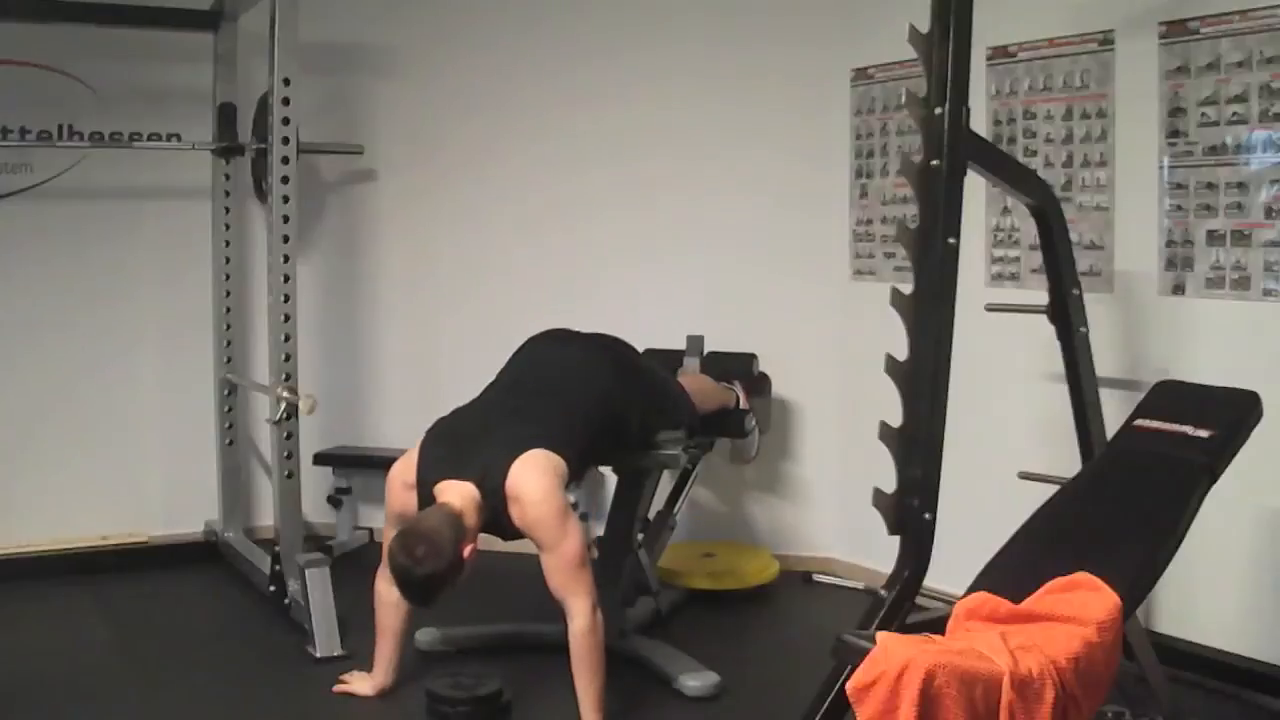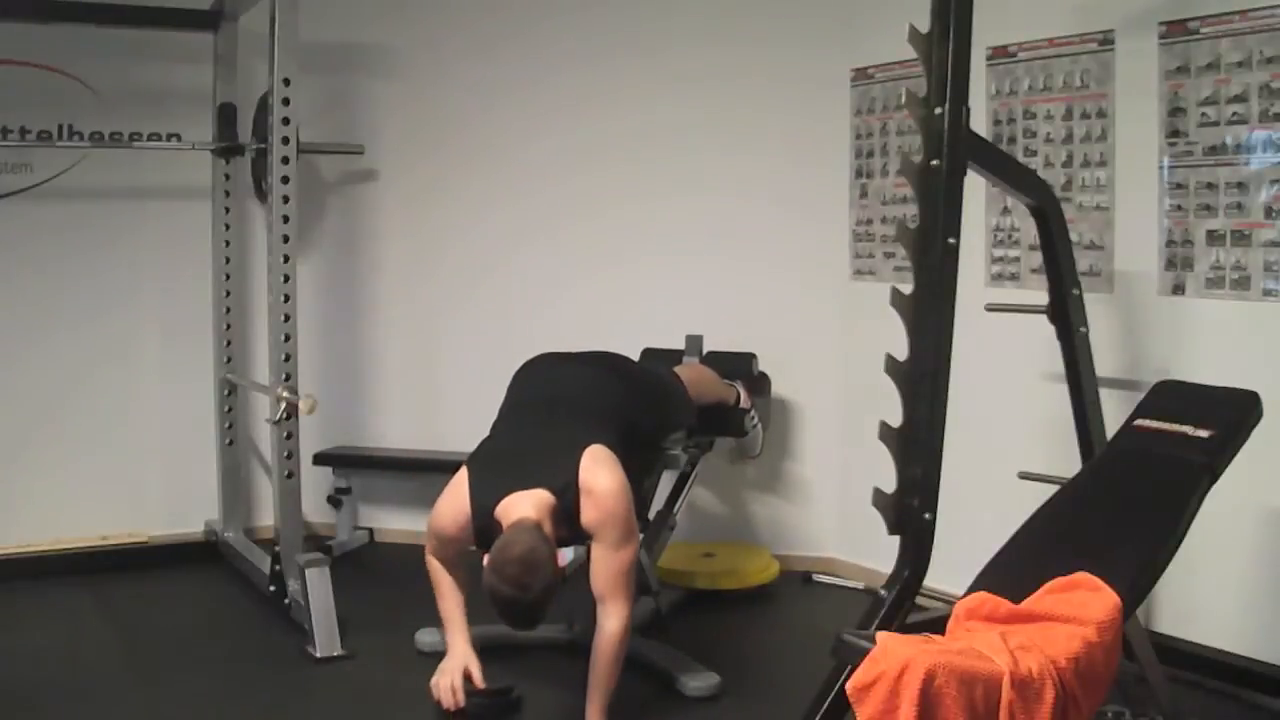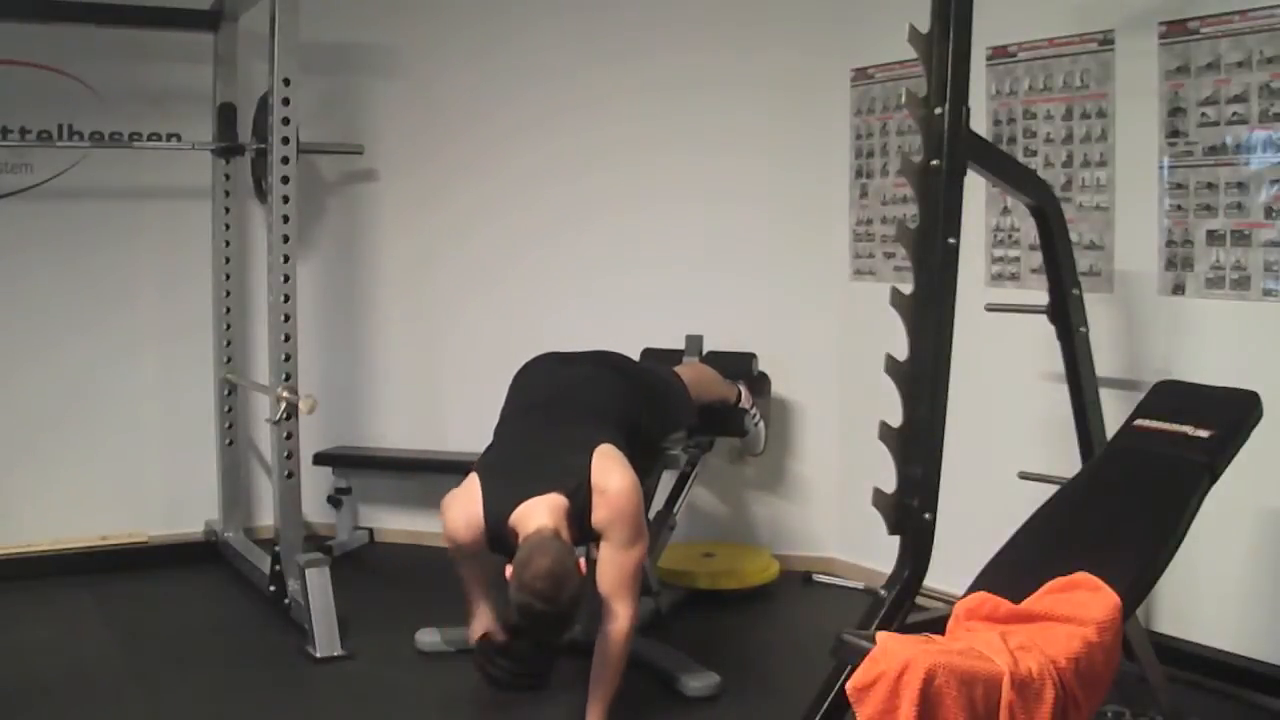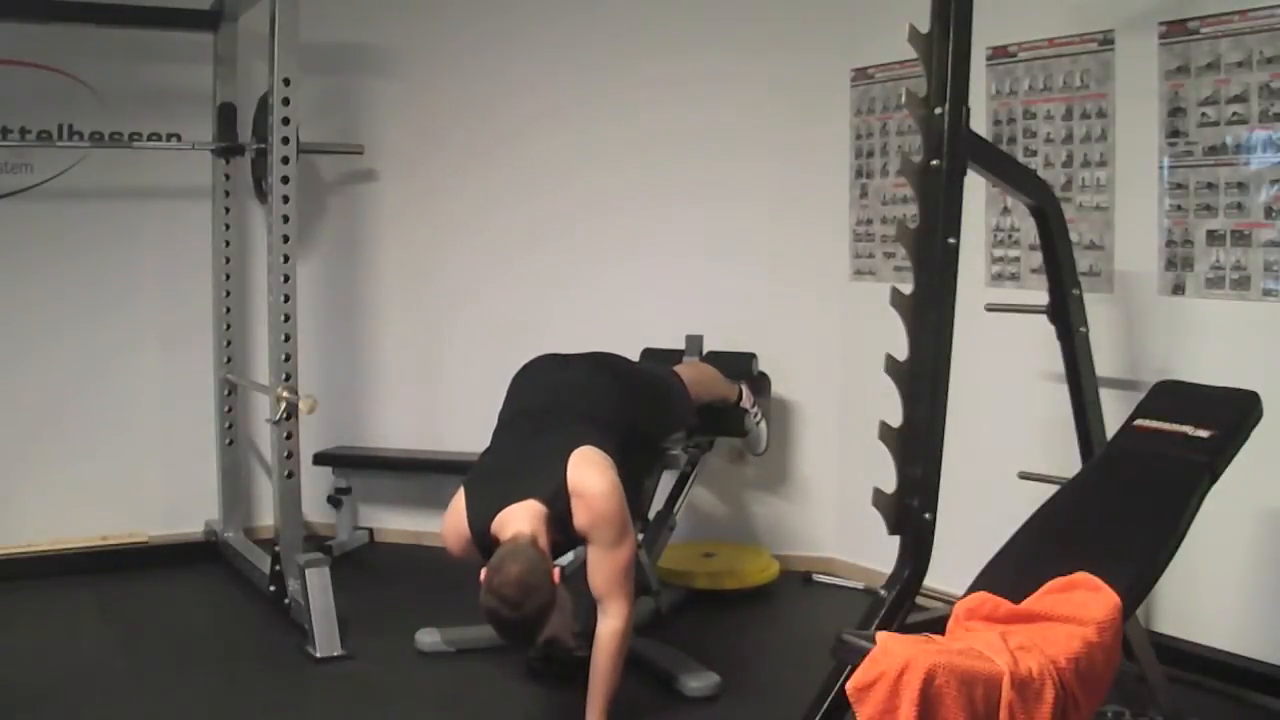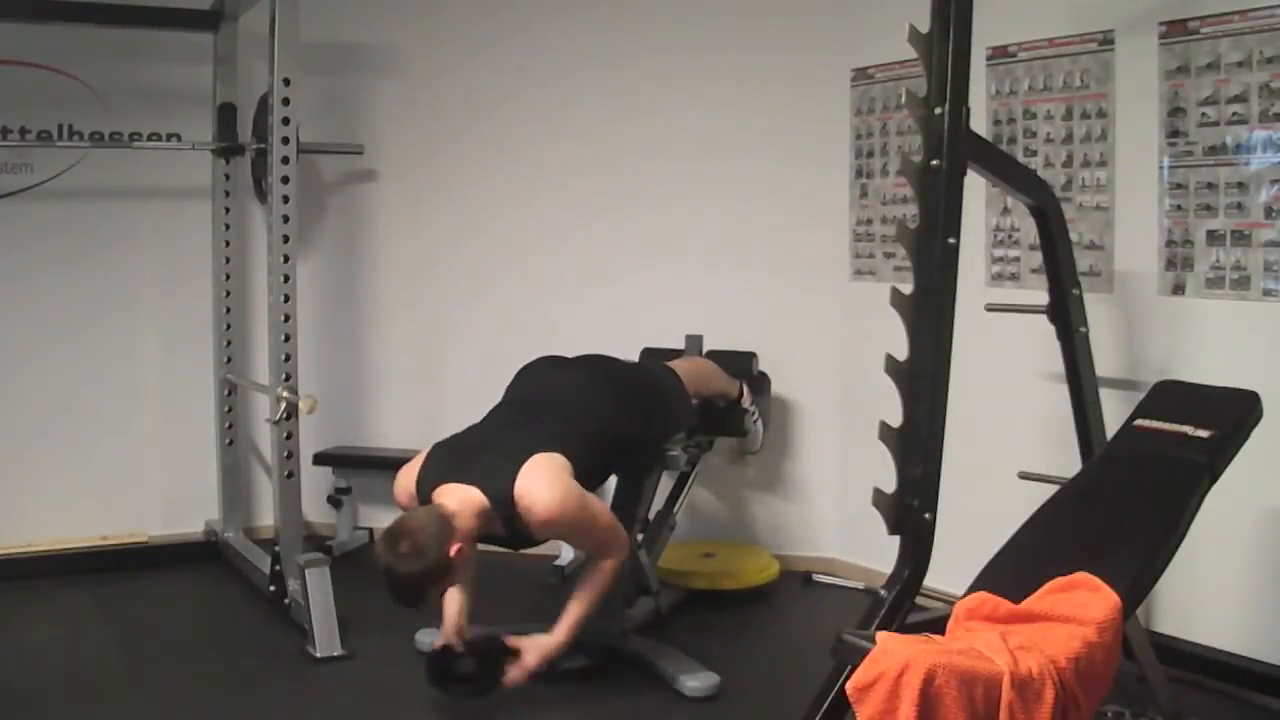
dt=1s
person 1, frame 1
left shoulder: (530, 494)
right shoulder: (406, 480)
left elbow: (581, 609)
right elbow: (390, 579)
right wrist: (381, 677)
left hip: (607, 376)
right hip: (539, 358)
left knee: (681, 402)
left ankle: (734, 399)
person 1, frame 2
left shoulder: (601, 492)
right shoulder: (455, 511)
left elbow: (614, 613)
right elbow: (438, 558)
right wrist: (458, 646)
left hip: (618, 386)
right hip: (539, 377)
left knee: (678, 384)
left ankle: (737, 397)
person 1, frame 3
left shoulder: (614, 492)
right shoulder: (469, 517)
left elbow: (619, 615)
right wrist: (481, 605)
left hip: (620, 384)
right hip: (539, 377)
left knee: (680, 385)
left ankle: (738, 397)
person 1, frame 4
left shoulder: (593, 494)
right shoulder: (460, 529)
left elbow: (614, 612)
right wrist: (555, 603)
left hip: (616, 387)
right hip: (537, 380)
left knee: (679, 385)
left ankle: (739, 396)
person 1, frame 5
left shoulder: (543, 498)
right shoulder: (412, 485)
left elbow: (613, 551)
right elbow: (459, 536)
left wrist: (555, 640)
right wrist: (453, 609)
left hip: (613, 397)
right hip: (540, 379)
left knee: (677, 380)
left ankle: (738, 397)
